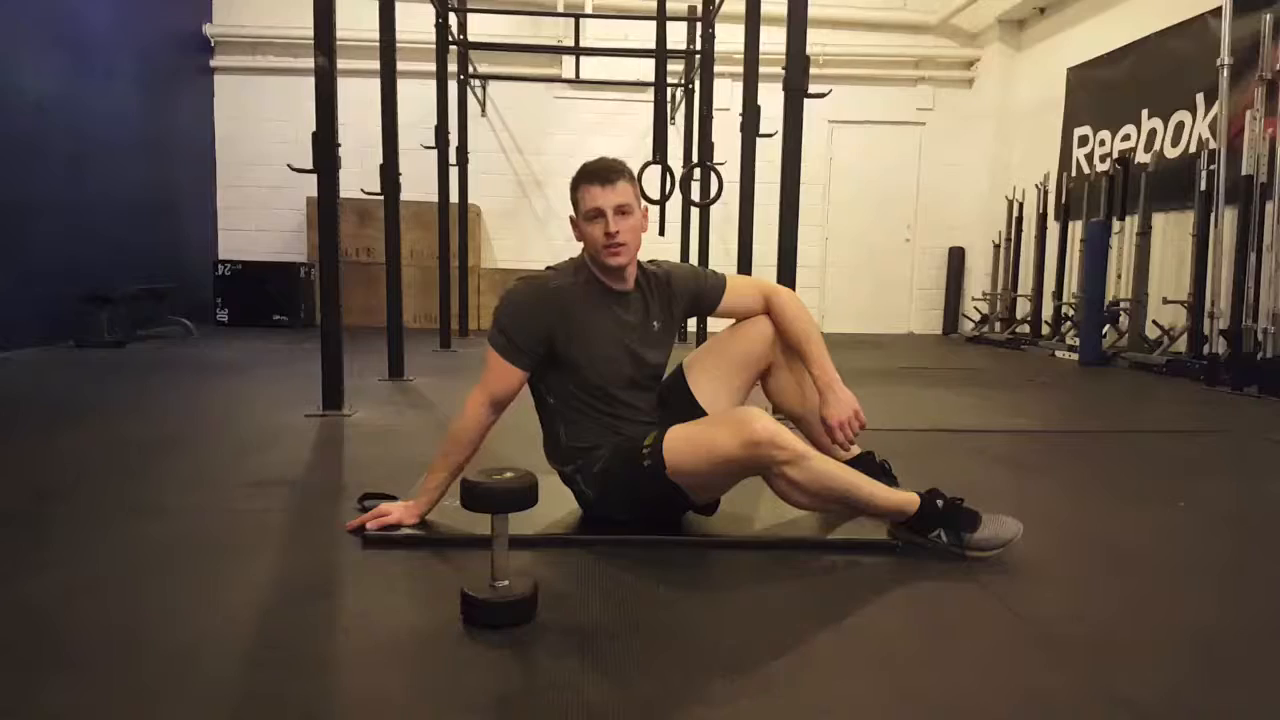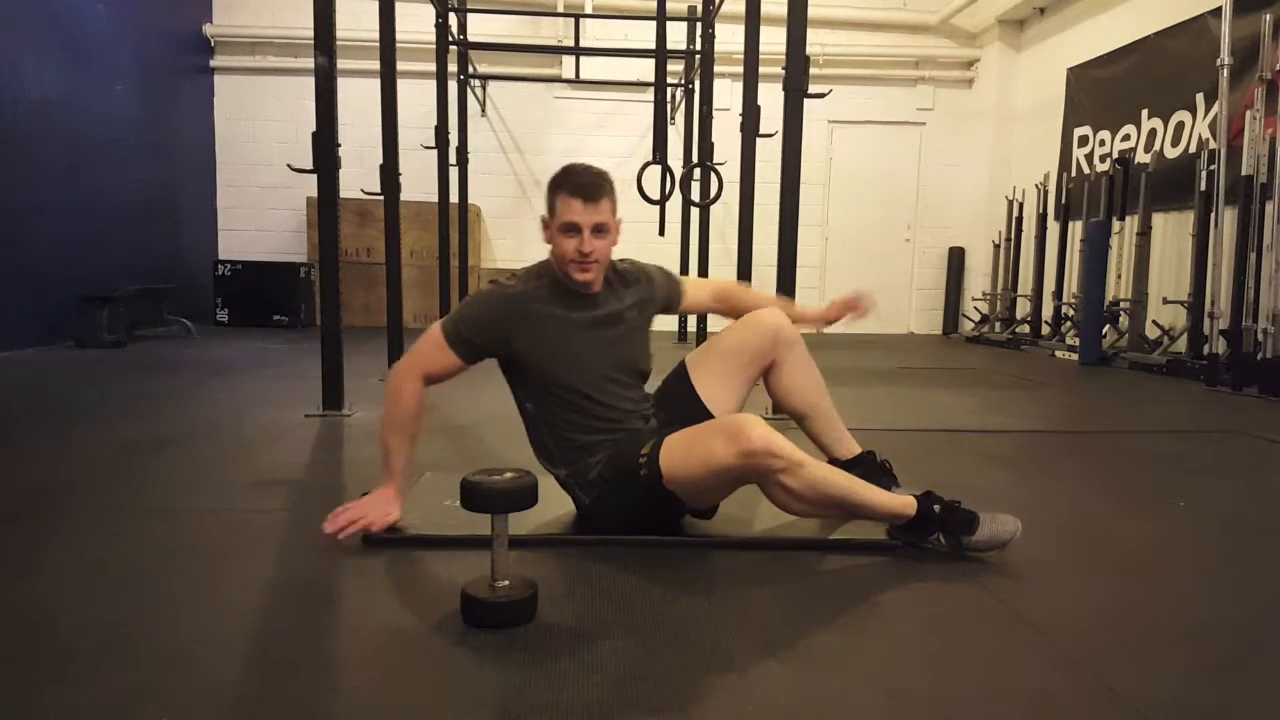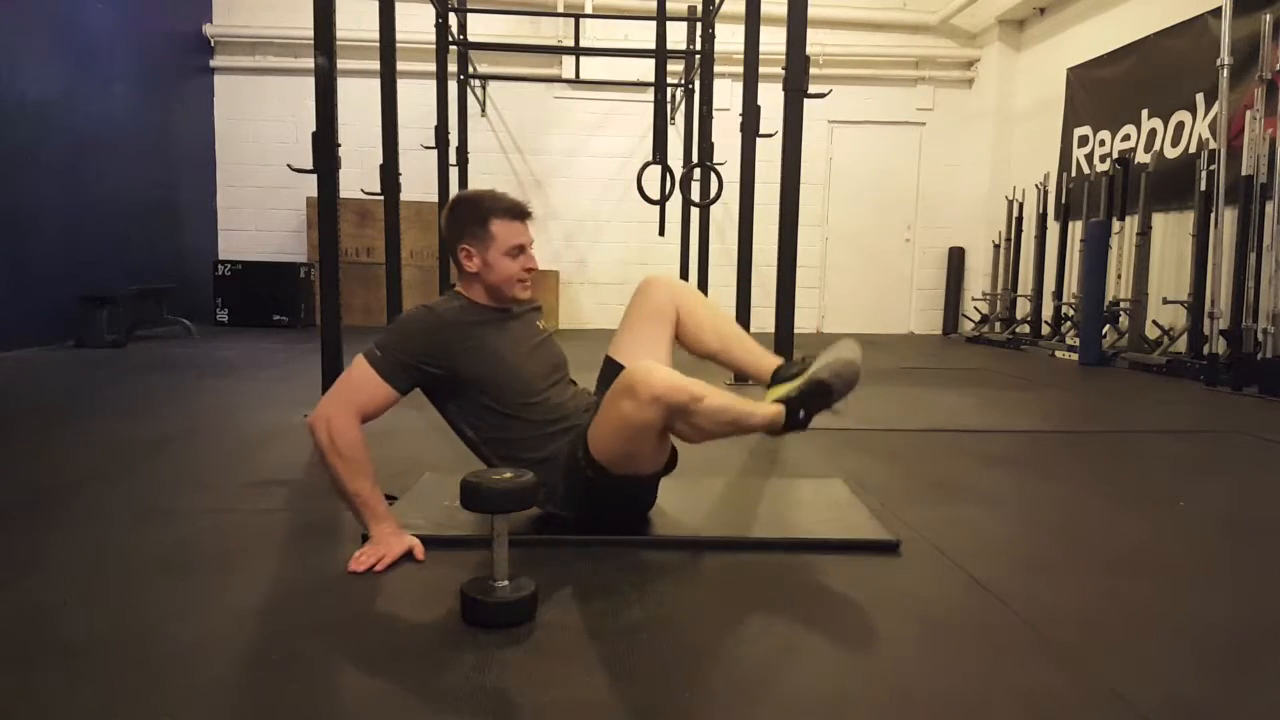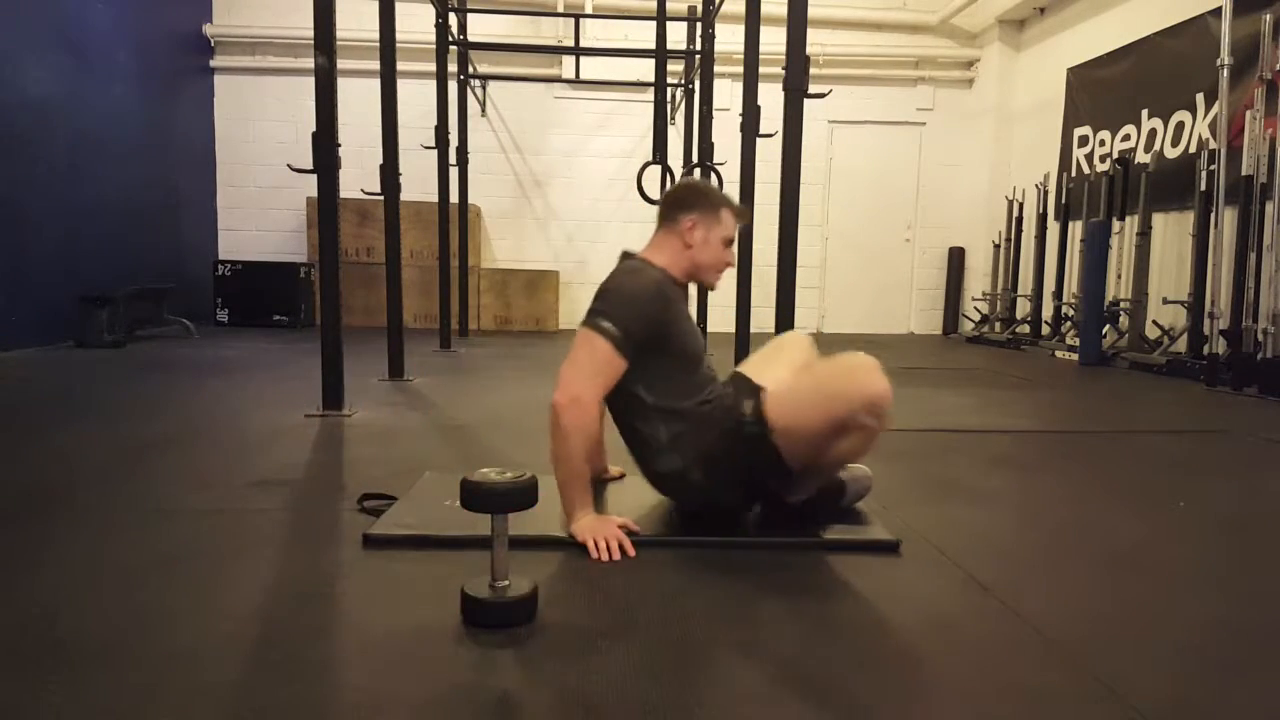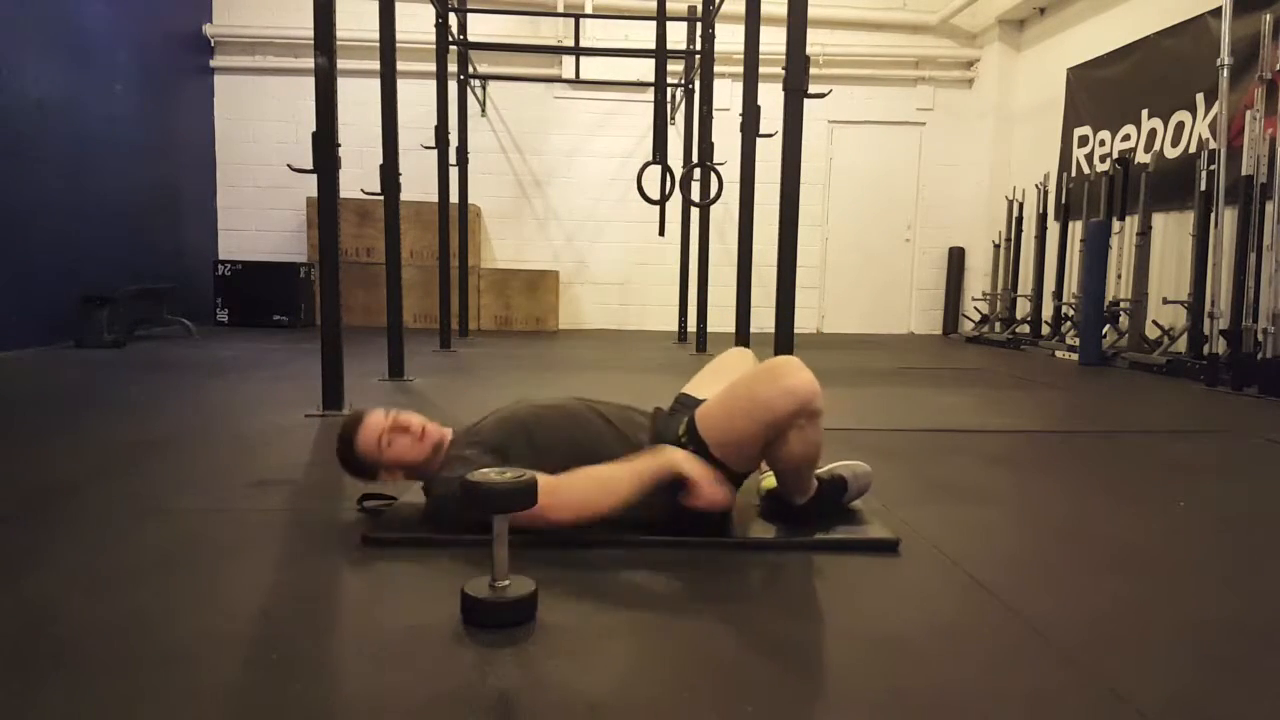
dt=1s
person 1, frame 1
left shoulder: (669, 283)
right shoulder: (541, 301)
left elbow: (776, 296)
right elbow: (486, 403)
left wrist: (831, 386)
right wrist: (422, 502)
left hip: (661, 437)
right hip: (613, 480)
left knee: (768, 331)
right knee: (757, 432)
left ankle: (861, 468)
right ankle: (921, 516)
person 1, frame 2
left shoulder: (634, 281)
right shoulder: (508, 307)
left elbow: (717, 292)
right elbow: (409, 375)
left wrist: (809, 312)
right wrist: (391, 491)
left hip: (656, 431)
right hip: (611, 485)
left knee: (769, 327)
right knee: (751, 441)
left ankle: (862, 470)
right ankle: (919, 518)
person 1, frame 3
left shoulder: (519, 305)
right shoulder: (434, 330)
right elbow: (331, 417)
right wrist: (383, 527)
left hip: (601, 430)
right hip: (584, 484)
left knee: (662, 292)
right knee: (647, 381)
left ankle: (784, 378)
right ankle: (786, 412)
person 1, frame 4
left shoulder: (656, 284)
right shoulder: (639, 291)
right elbow: (571, 399)
left wrist: (595, 467)
right wrist: (582, 516)
right hip: (710, 466)
left knee: (797, 346)
right knee: (866, 381)
left ankle: (799, 472)
right ankle: (798, 493)
person 1, frame 5
left shoulder: (469, 443)
right shoulder: (452, 478)
right elbow: (561, 502)
right wrist: (667, 460)
left hip: (656, 433)
right hip: (657, 481)
left knee: (740, 360)
right knee: (792, 382)
left ankle: (790, 479)
right ankle: (801, 500)
